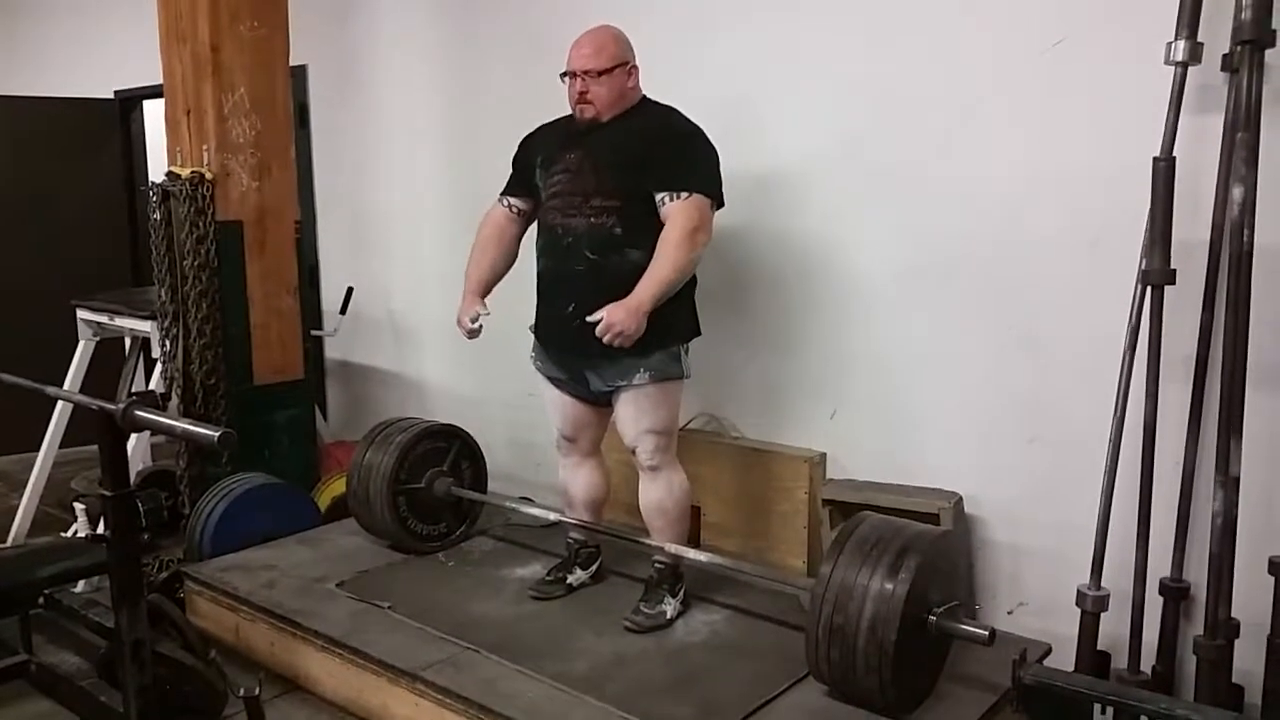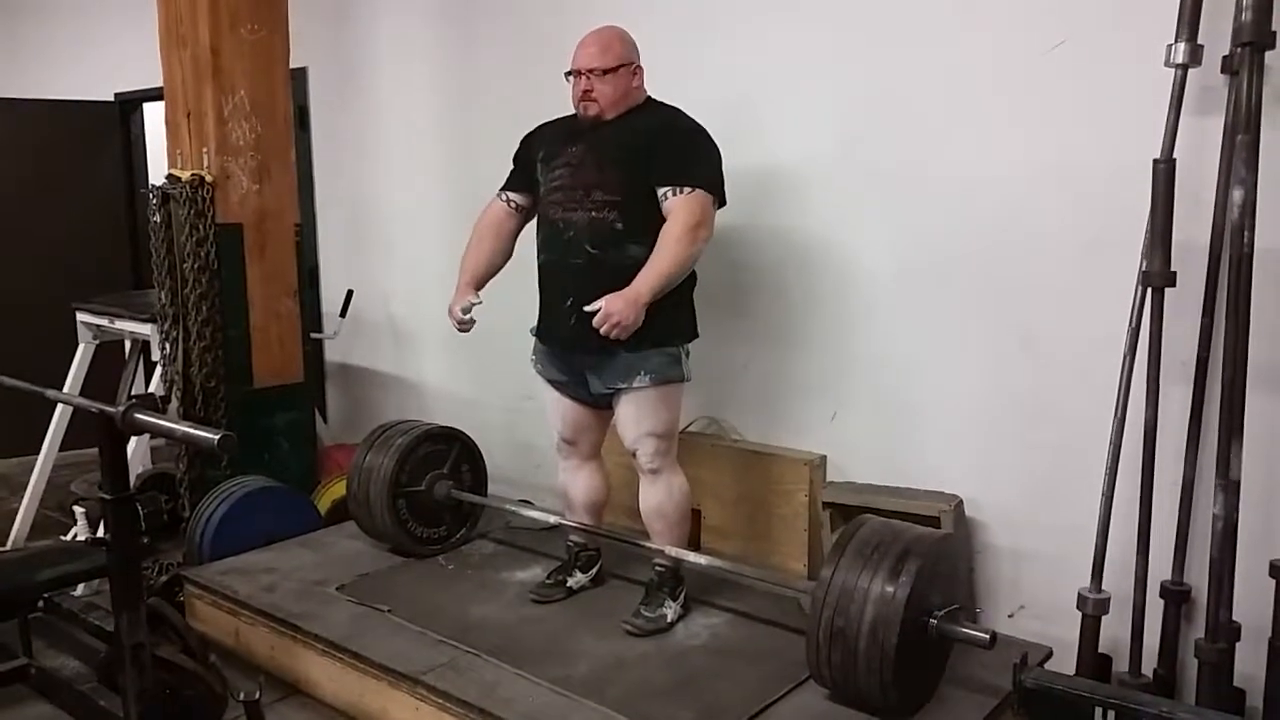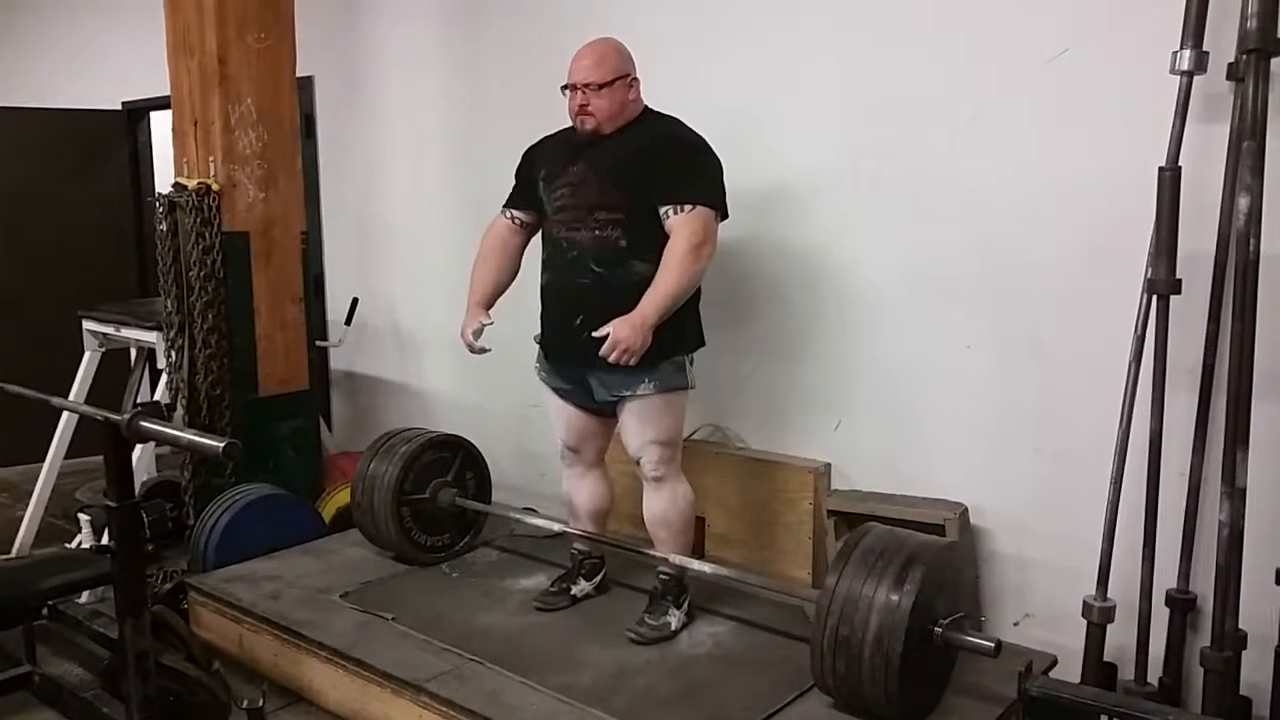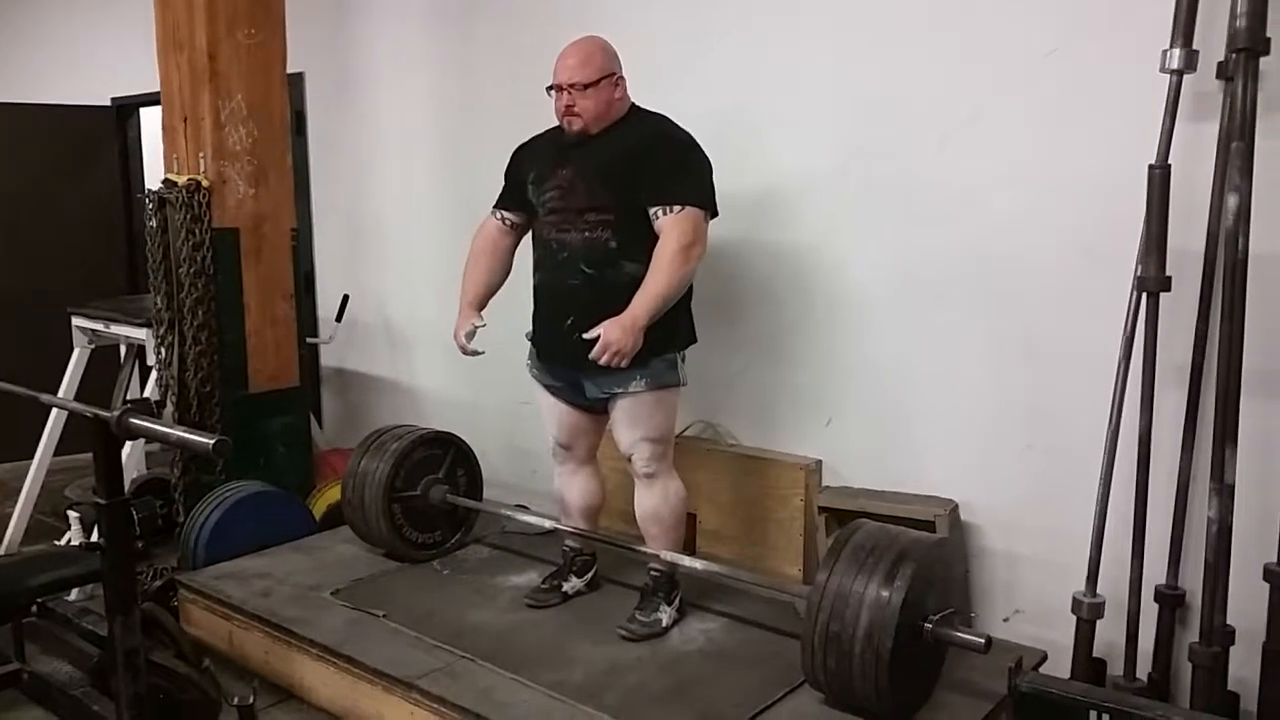
dt=0.4s
person 1, frame 1
left shoulder: (669, 136)
right shoulder: (544, 142)
left elbow: (688, 227)
right elbow: (505, 218)
left wrist: (638, 305)
right wrist: (474, 291)
left hip: (640, 337)
right hip: (560, 334)
left knee: (652, 454)
right knee: (573, 446)
left ankle: (668, 579)
right ankle: (582, 554)
person 1, frame 2
left shoulder: (672, 134)
right shoulder: (546, 140)
left elbow: (691, 223)
right elbow: (503, 214)
left wrist: (637, 296)
right wrist: (467, 284)
left hip: (642, 338)
right hip: (561, 334)
left knee: (654, 458)
right knee: (574, 450)
left ankle: (669, 583)
right ankle: (583, 558)
person 1, frame 3
left shoulder: (672, 147)
right shoulder: (547, 154)
left elbow: (693, 239)
right elbow: (508, 230)
left wrist: (643, 320)
right wrist: (478, 304)
left hip: (646, 350)
right hip: (565, 346)
left knee: (657, 465)
right knee: (577, 458)
left ankle: (672, 590)
right ankle: (586, 565)
person 1, frame 4
left shoulder: (661, 146)
right shoulder: (535, 154)
left elbow: (683, 240)
right elbow: (498, 231)
left wrist: (634, 322)
right wrist: (470, 306)
left hip: (637, 348)
right hip: (556, 344)
left knee: (648, 463)
right knee: (569, 455)
left ankle: (664, 587)
right ankle: (578, 563)
